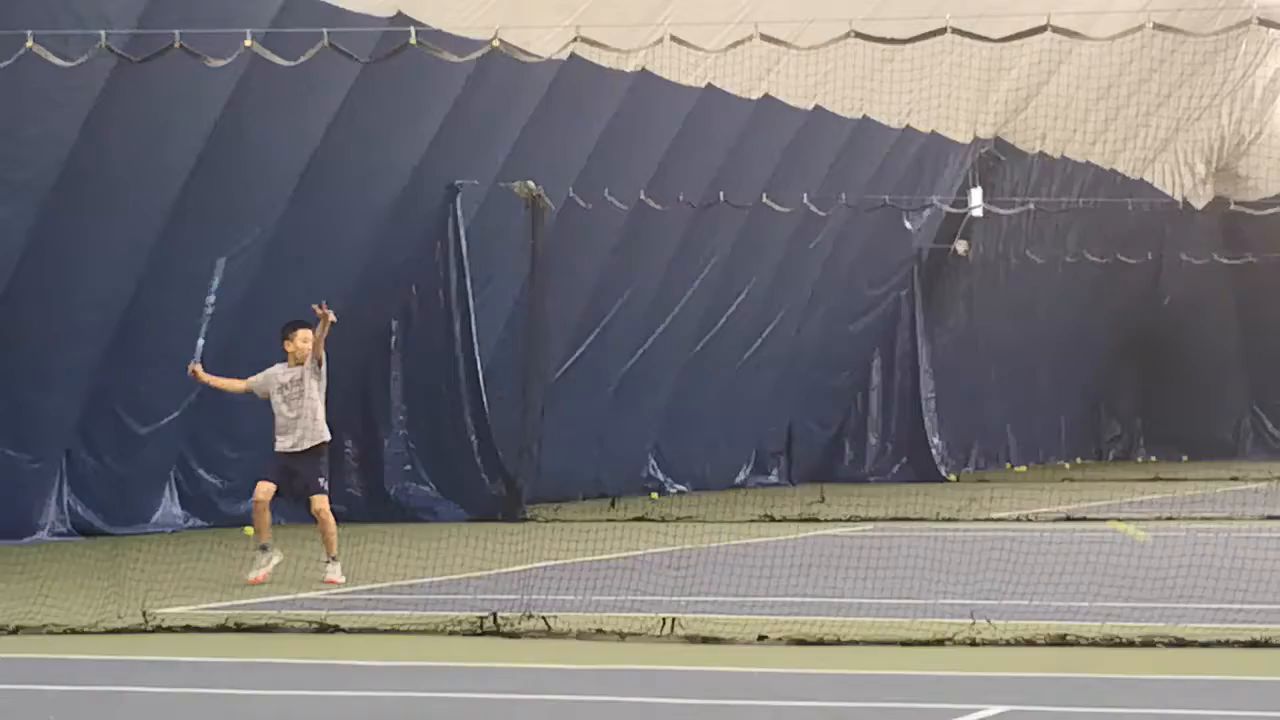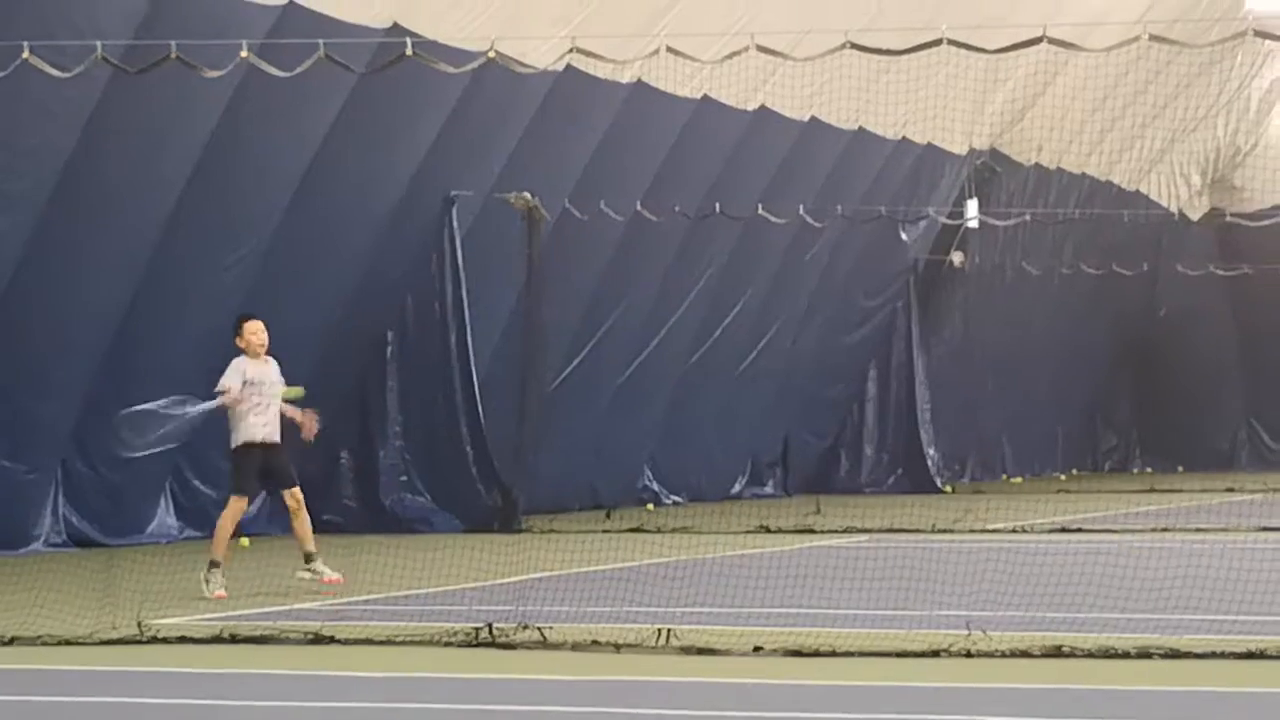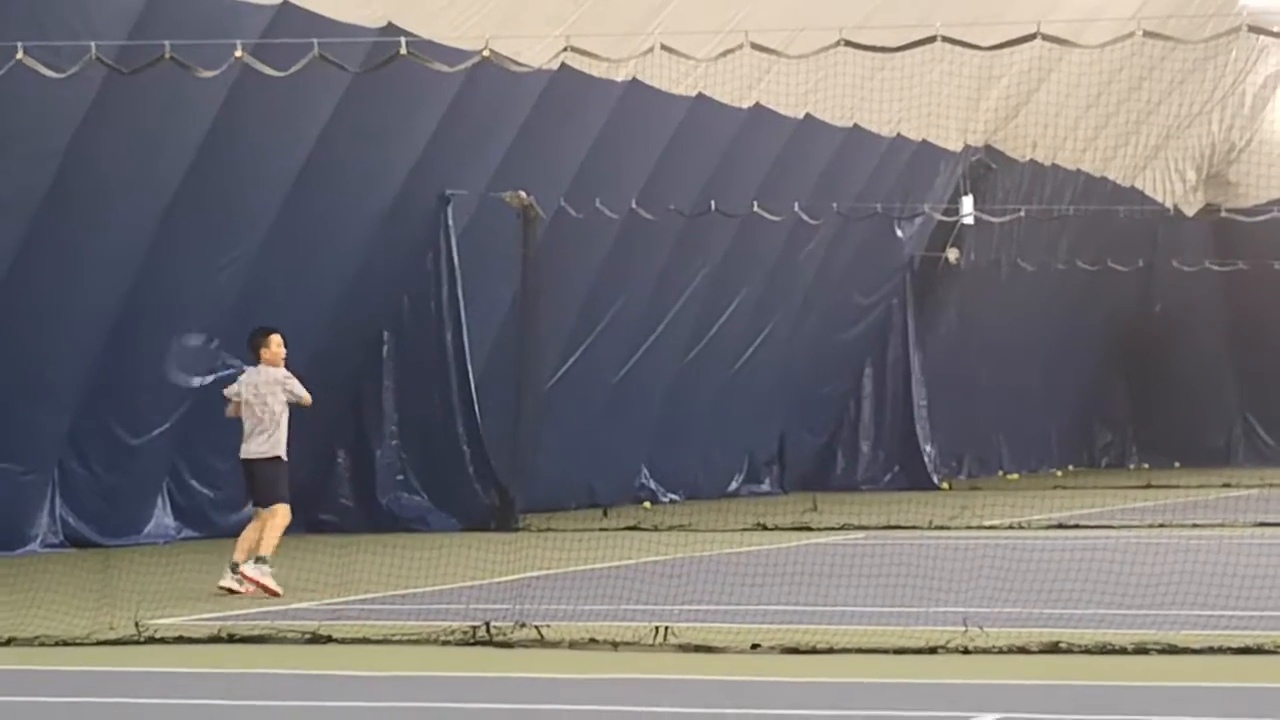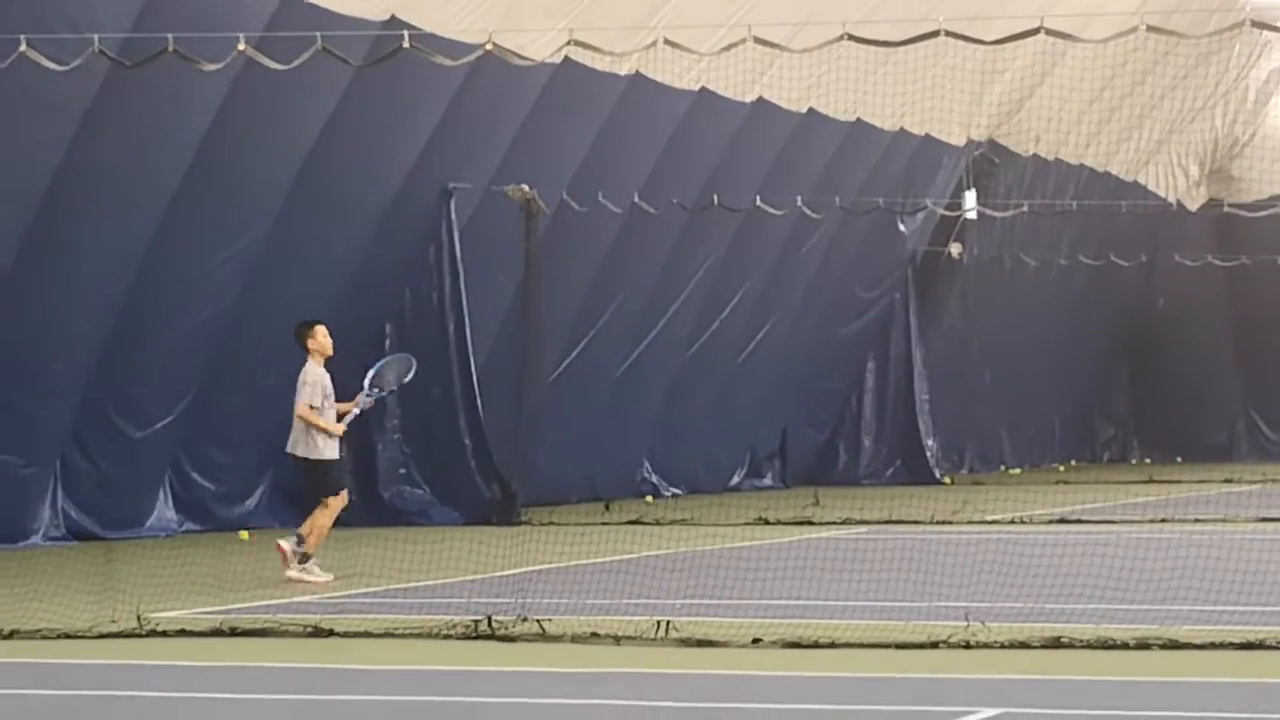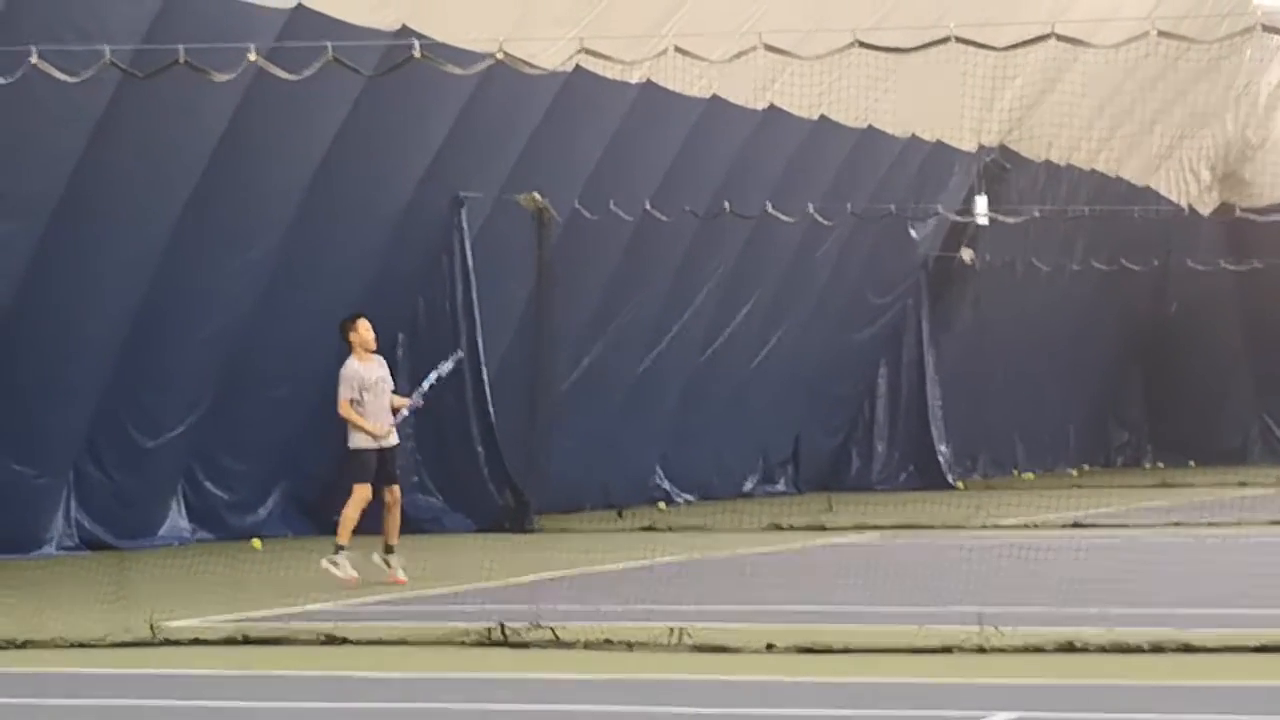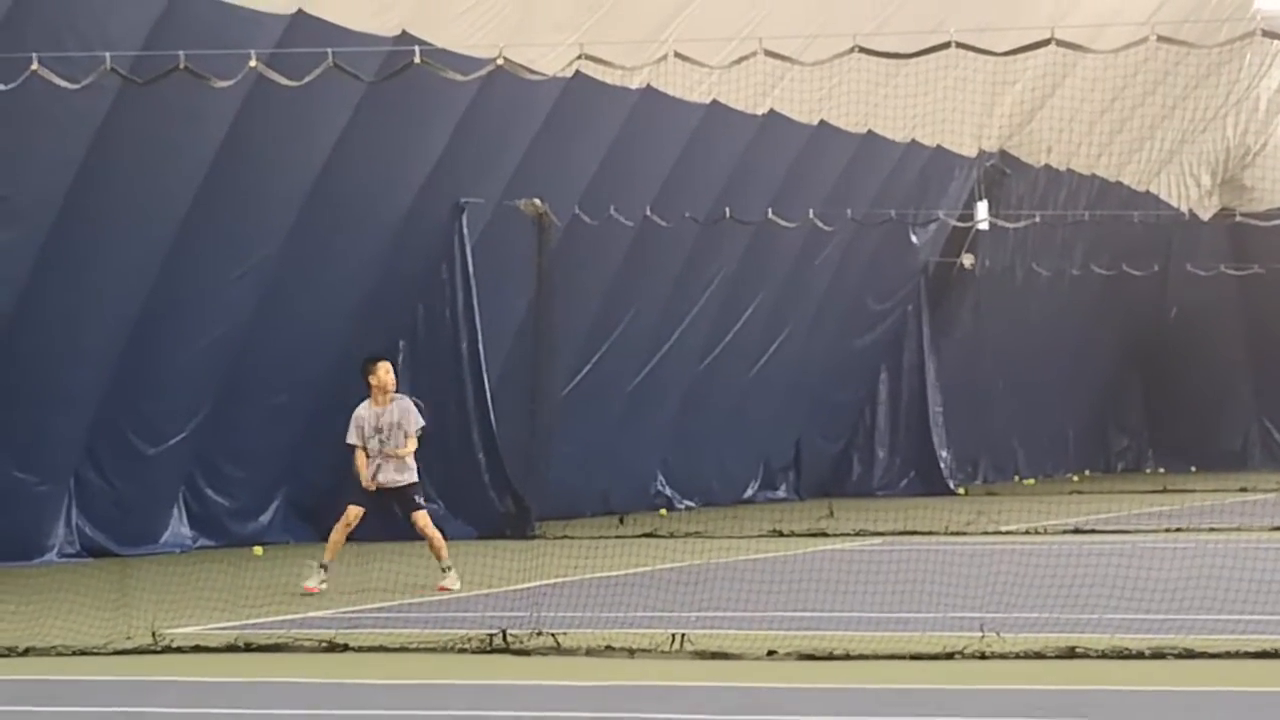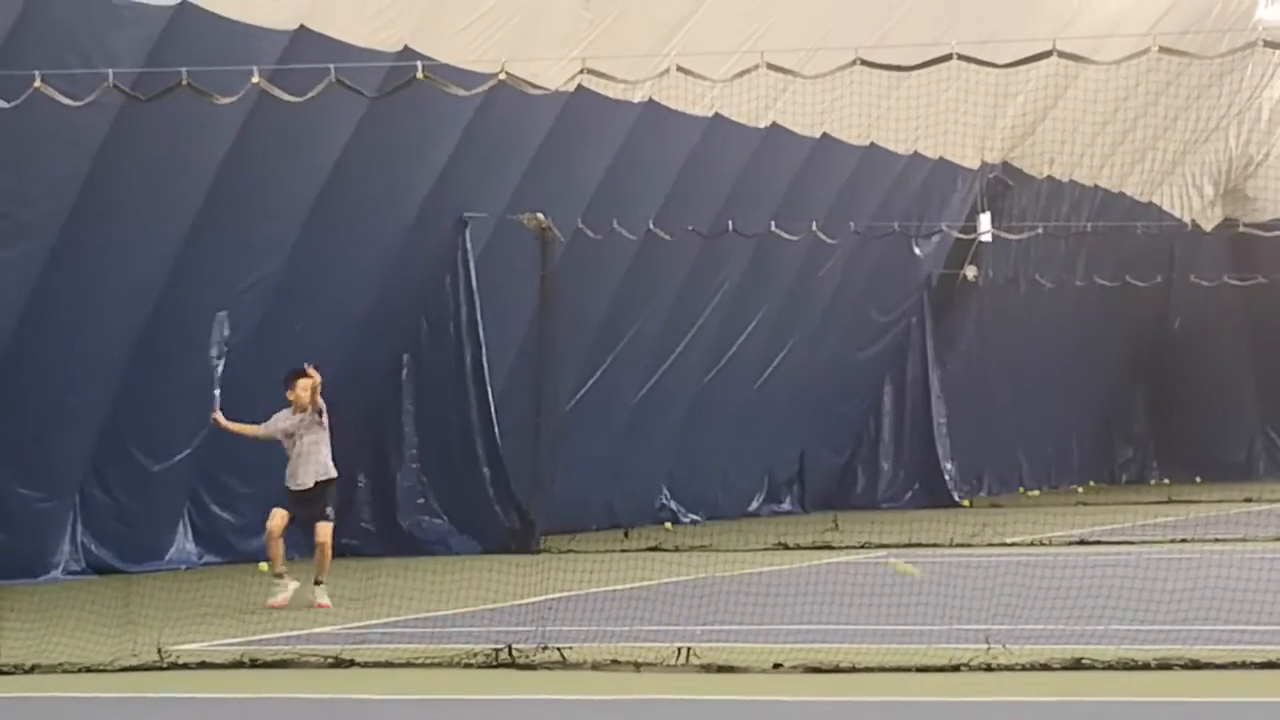
dt=0.5s
person 1, frame 1
left shoulder: (314, 365)
right shoulder: (273, 374)
left elbow: (318, 343)
right elbow: (242, 385)
left wrist: (324, 323)
right wrist: (205, 378)
left hip: (312, 448)
right hip: (285, 449)
left knee: (320, 507)
right knee: (260, 496)
left ankle: (333, 562)
right ankle: (266, 552)
person 1, frame 2
left shoulder: (272, 365)
right shoulder: (238, 366)
right elbow: (227, 399)
left wrist: (297, 416)
right wrist: (233, 397)
left hip: (273, 444)
right hip: (248, 446)
left knee: (296, 502)
right knee: (236, 507)
left ankle: (312, 564)
right ankle: (214, 570)
person 1, frame 3
left shoulder: (244, 379)
right shoulder: (280, 376)
left elbow: (232, 412)
right elbow: (306, 399)
left hip: (249, 456)
right hip: (268, 455)
left knee: (261, 517)
right knee: (280, 514)
left ankle: (233, 573)
right ankle: (257, 566)
person 1, frame 4
left shoulder: (318, 373)
right shoulder: (313, 375)
right elbow: (302, 411)
left wrist: (352, 405)
right wrist: (330, 428)
left hip: (317, 451)
right hip: (316, 451)
left knee: (339, 499)
right knee: (332, 504)
left ankle: (295, 542)
right ankle: (303, 564)
person 1, frame 5
left shoulder: (380, 363)
right shoulder: (350, 369)
right elbow: (344, 409)
left wrist: (408, 402)
right wrist: (371, 429)
left hip: (386, 442)
right hip: (361, 443)
left knee: (393, 498)
right knee: (361, 496)
left ankle: (388, 555)
right ankle: (337, 555)
person 1, frame 6
left shoulder: (404, 404)
right shoulder: (360, 413)
left elbow: (413, 440)
right elbow: (359, 450)
left wrist: (404, 452)
right wrist: (364, 477)
left hip: (404, 478)
right hip: (370, 478)
left knee: (424, 525)
right knee: (349, 519)
left ankle: (448, 571)
right ankle: (321, 573)
person 1, frame 7
left shoulder: (317, 410)
right shoulder: (281, 418)
left elbow: (314, 395)
right elbow: (258, 430)
left wrist: (316, 383)
right wrist: (225, 423)
left hip: (321, 481)
right hip: (294, 484)
left knee: (323, 538)
right knee: (273, 528)
left ankle: (319, 586)
right ankle: (283, 580)
